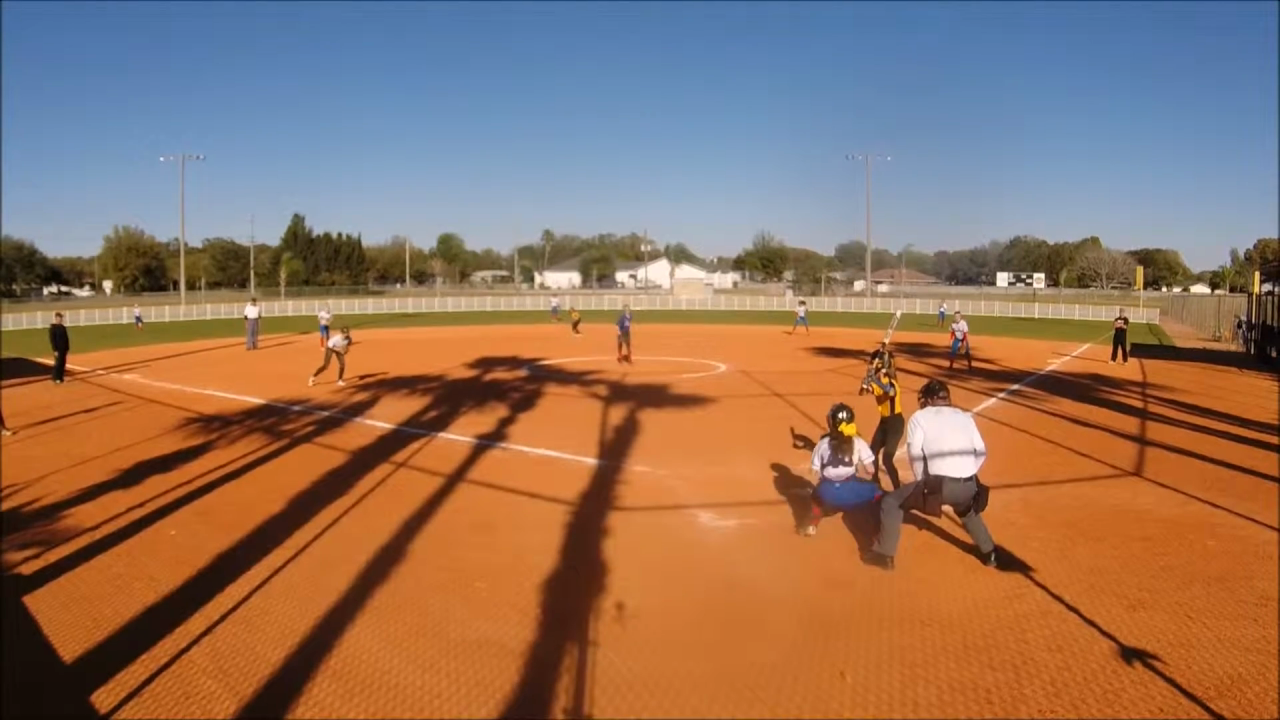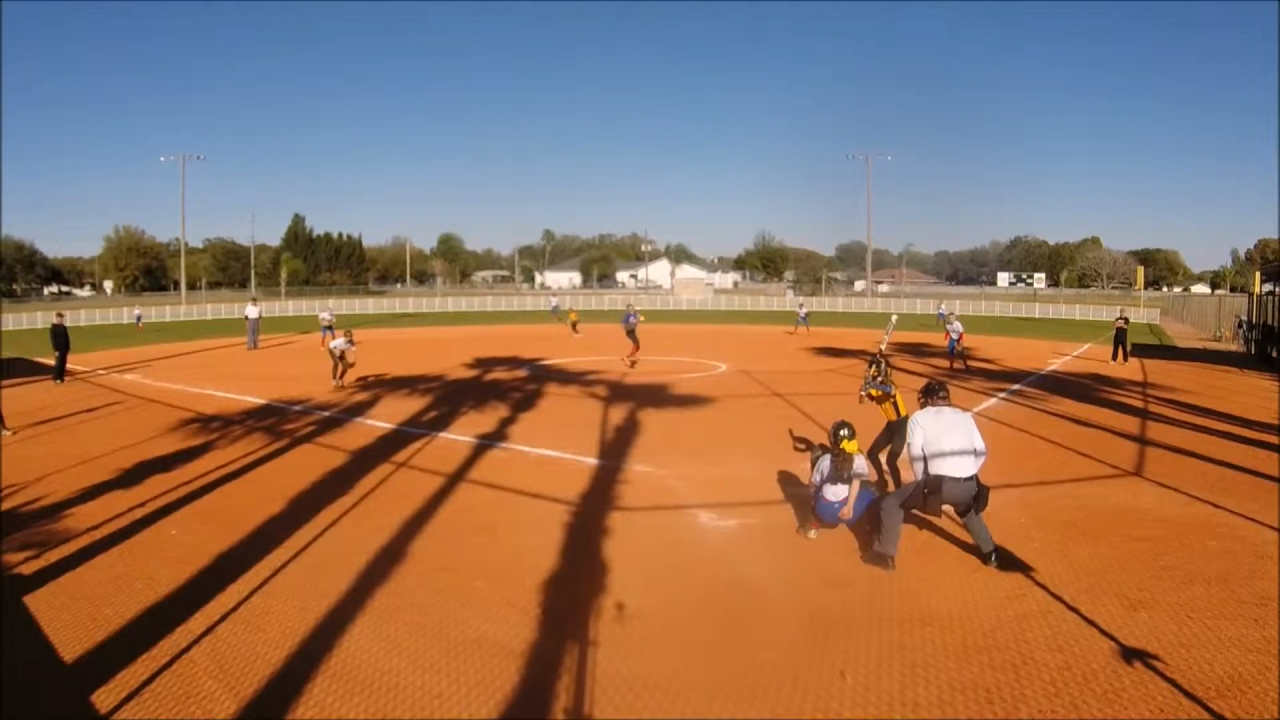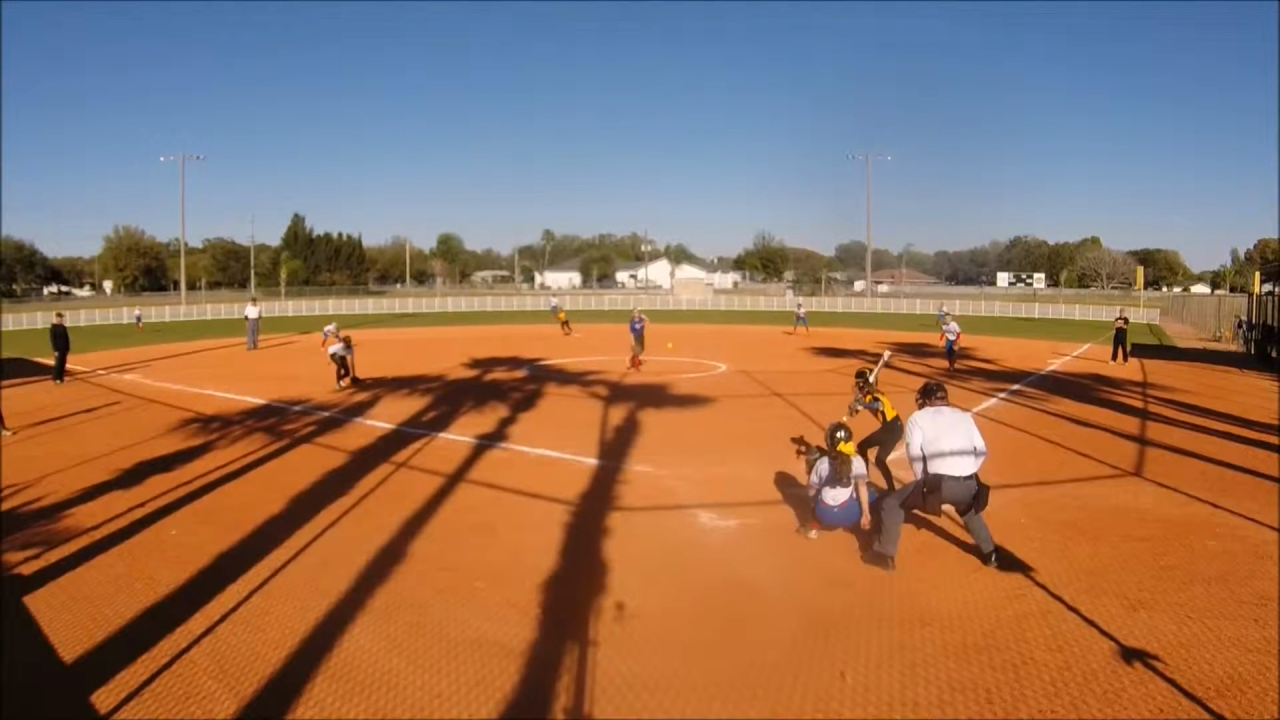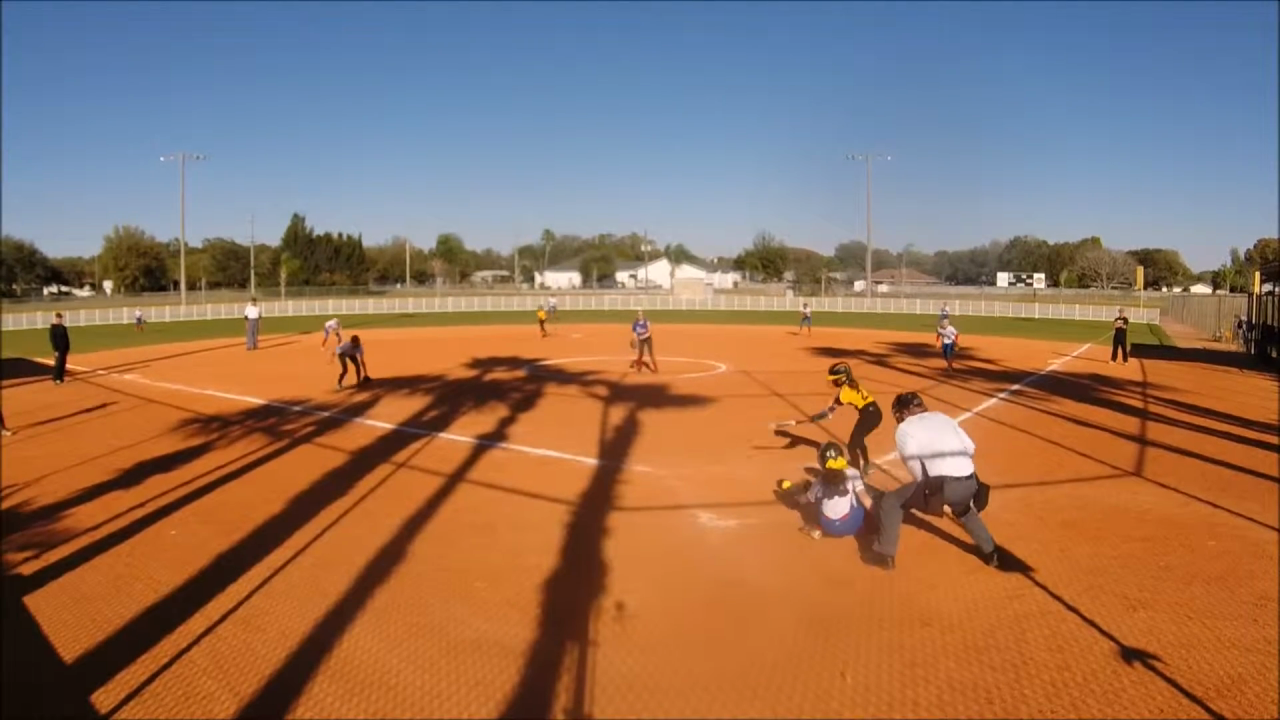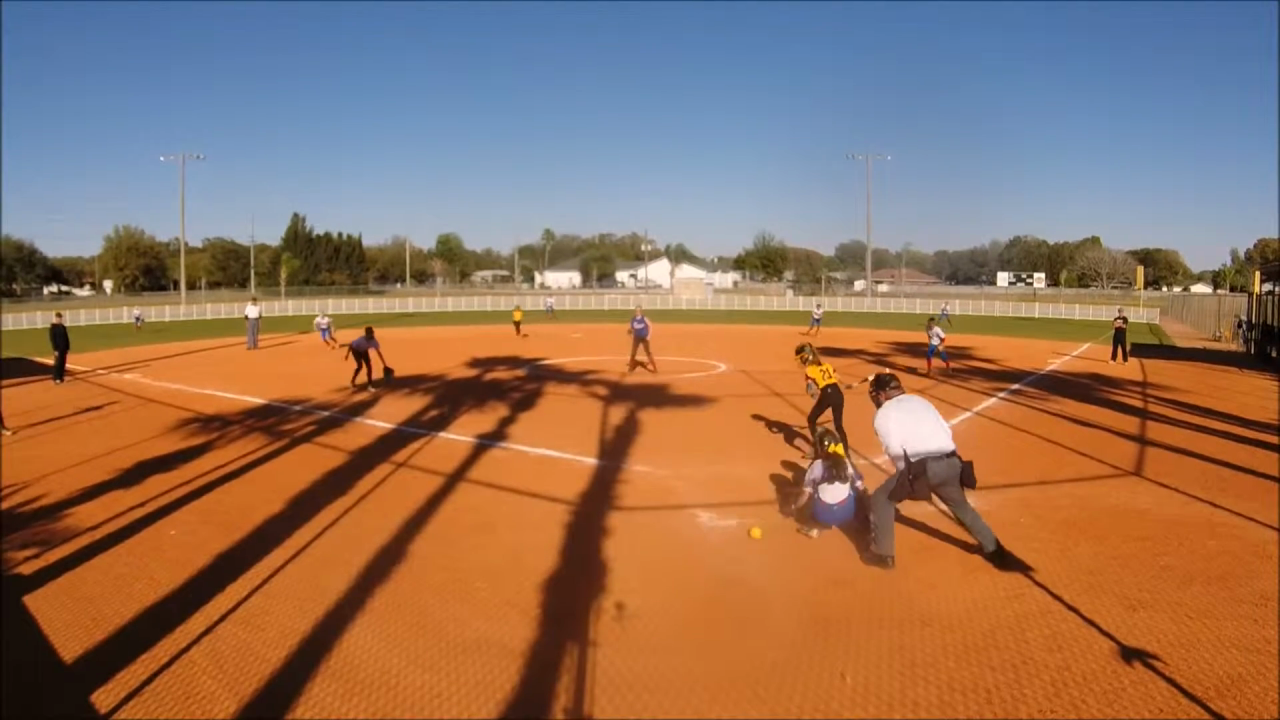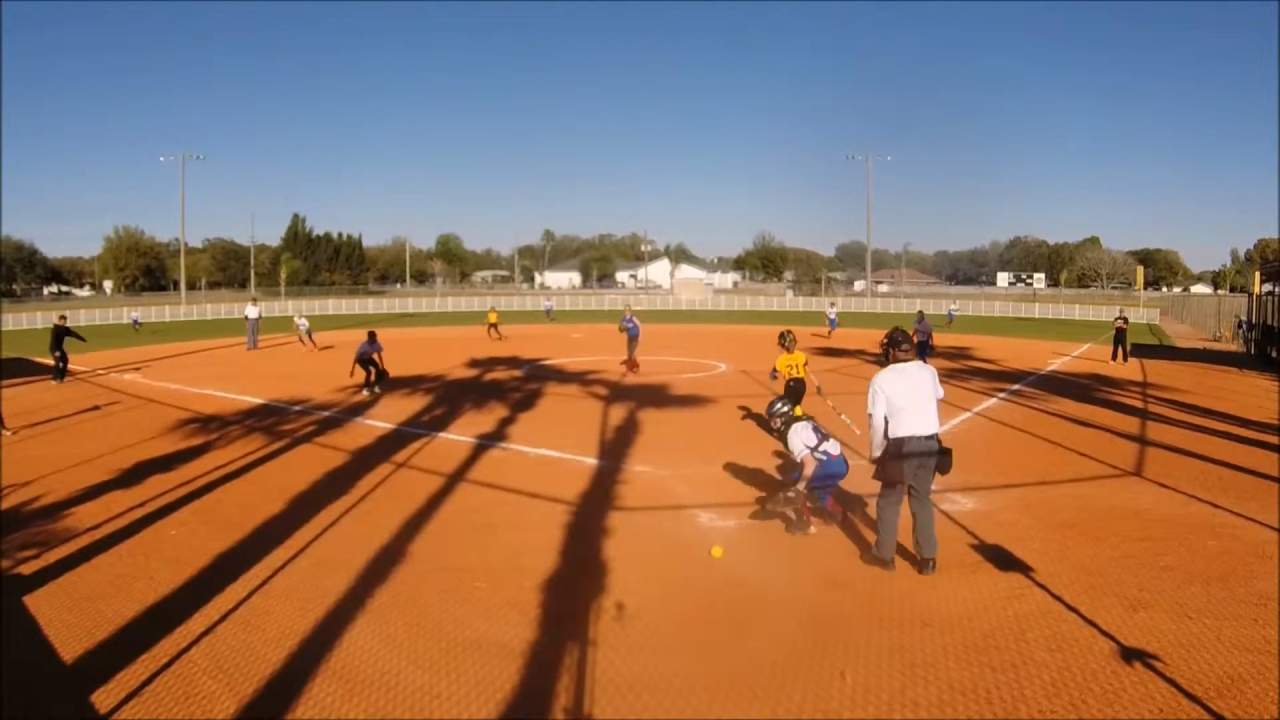
dt=0.4s
person 1, frame 1
left shoulder: (920, 417)
right shoulder: (965, 417)
left elbow: (915, 453)
right elbow: (981, 452)
left wrist: (922, 482)
left hip: (939, 484)
right hip: (969, 486)
left knee: (890, 502)
right knee: (967, 510)
left ankle: (884, 555)
right ankle: (989, 554)
person 1, frame 2
left shoulder: (919, 417)
right shoulder: (965, 417)
left elbow: (915, 453)
right elbow: (981, 451)
left wrist: (923, 482)
left hip: (939, 484)
right hip: (968, 486)
left knee: (891, 503)
right knee: (968, 510)
left ankle: (885, 554)
right ankle: (990, 553)
person 1, frame 3
left shoulder: (918, 418)
right shoulder: (964, 416)
left elbow: (914, 452)
right elbow: (981, 450)
left wrist: (923, 481)
left hip: (939, 483)
right hip: (968, 484)
left knee: (891, 504)
right knee: (968, 508)
left ankle: (884, 555)
right ankle: (989, 554)
person 1, frame 4
left shoulder: (904, 429)
right shoulder: (943, 417)
left elbow: (912, 461)
right elbow: (969, 447)
left wrist: (925, 485)
left hip: (941, 485)
right hip: (969, 483)
left knee: (890, 502)
right knee: (964, 511)
left ankle: (884, 554)
right ankle: (991, 552)
person 1, frame 5
left shoulder: (883, 415)
right shoulder: (920, 401)
left elbow: (896, 452)
right elbow: (947, 432)
left wrist: (908, 476)
left hip: (923, 467)
right hip: (951, 462)
left knee: (881, 500)
right knee: (961, 506)
left ankle: (882, 555)
right ankle: (992, 549)
person 1, frame 6
left shoulder: (882, 378)
right shoulder: (928, 371)
left elbow: (877, 421)
left wrist: (876, 452)
left hip: (902, 446)
right hip: (930, 445)
left knee: (889, 500)
right knee: (922, 500)
left ankle: (884, 555)
right ankle: (926, 558)
